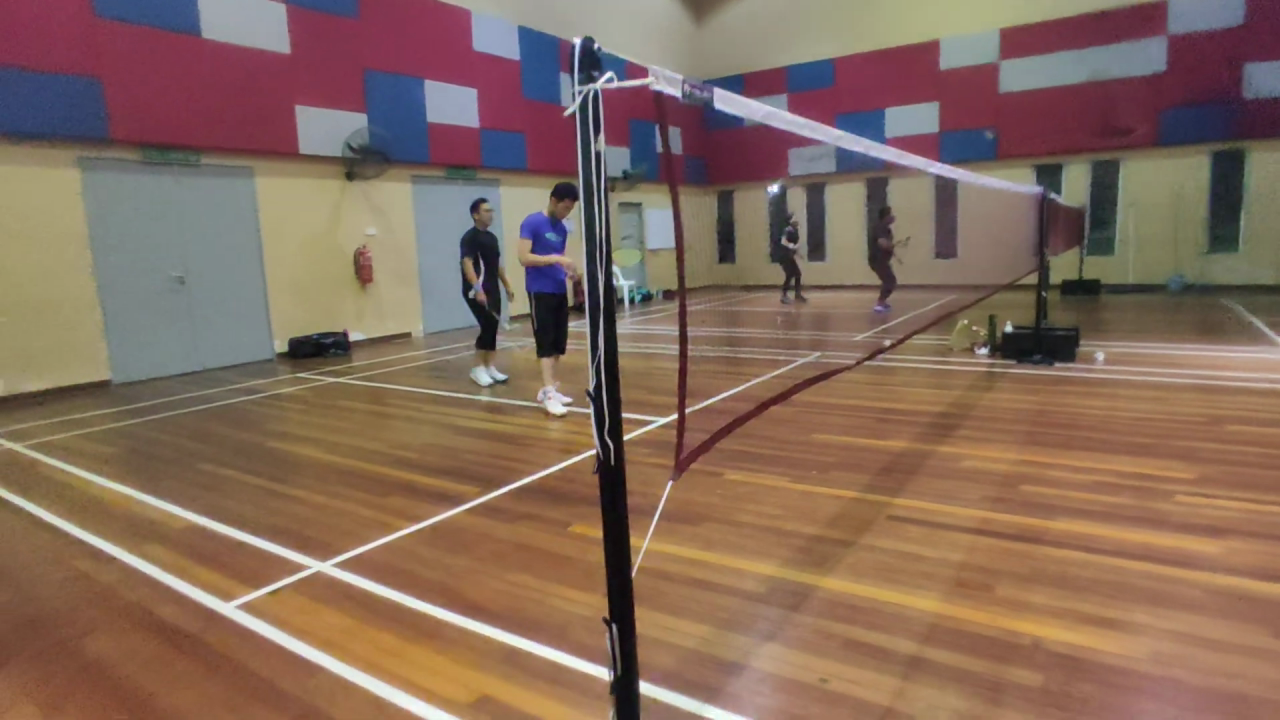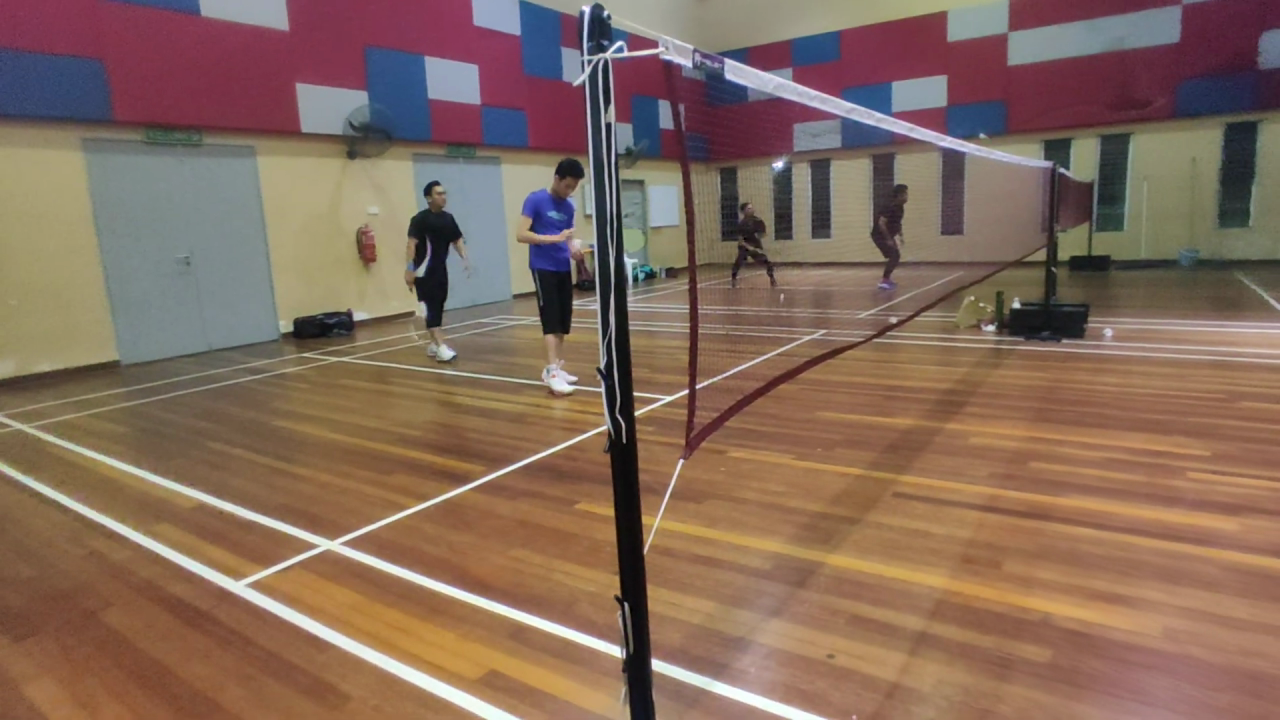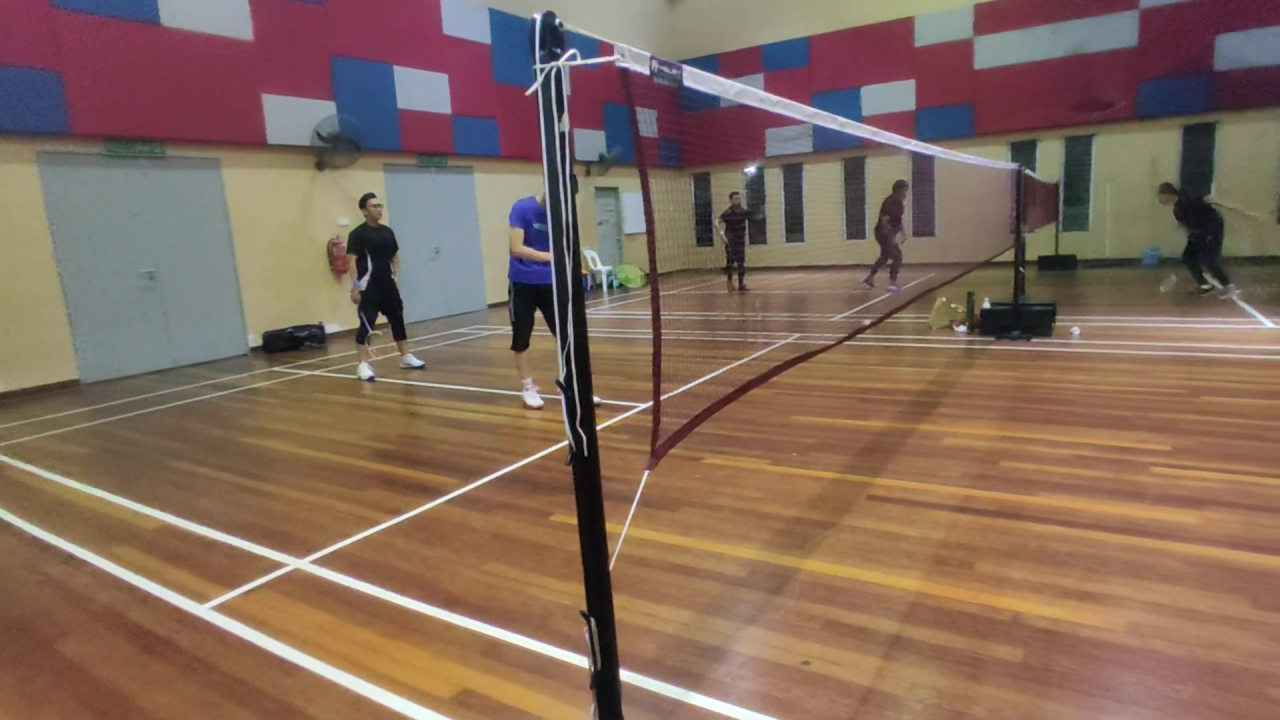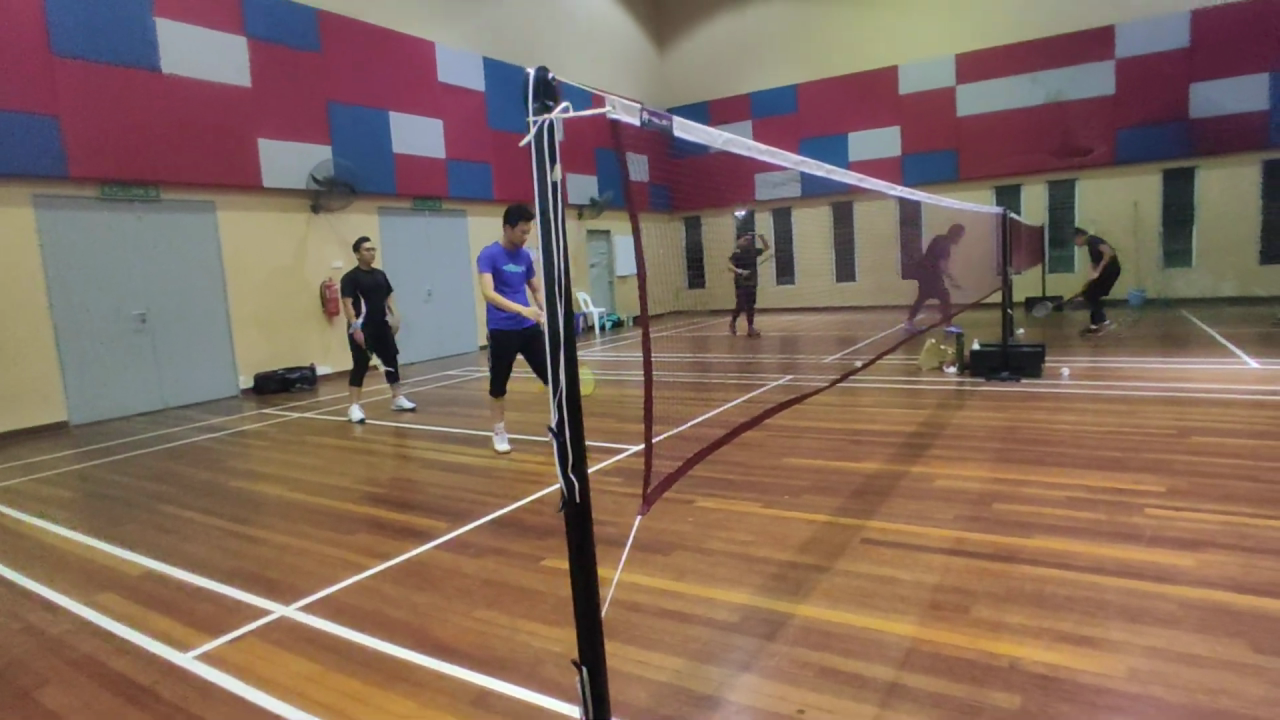
dt=1s
person 1, frame 1
left shoulder: (562, 228)
right shoulder: (532, 222)
right elbow: (524, 257)
left wrist: (568, 271)
right wrist: (557, 259)
left hip: (559, 291)
right hip: (540, 292)
left knee: (558, 343)
right knee: (545, 343)
left ankle: (550, 388)
right ankle: (548, 394)
person 1, frame 2
left shoulder: (568, 206)
right shoulder: (535, 200)
right elbow: (521, 235)
left wrist: (574, 248)
right wrist: (555, 238)
left hip: (563, 269)
right hip: (543, 269)
left knee: (563, 322)
right knee: (551, 321)
left ankle: (555, 367)
right ankle: (552, 373)
person 1, frame 3
right shoulder: (522, 208)
right elbow: (516, 248)
right wrist: (551, 256)
left hip: (549, 282)
right hip: (523, 283)
right knee: (521, 337)
right ankle: (528, 388)
person 1, frame 4
left shoulder: (525, 256)
right shoulder: (488, 255)
left elbow: (536, 289)
right elbow: (488, 293)
left wrist: (547, 315)
right wrist: (521, 309)
left hip: (530, 328)
right hip: (502, 331)
left knee: (551, 374)
right knee: (499, 385)
right ankle: (499, 433)
person 2, frame 1
left shoulder: (492, 237)
right shoulder: (470, 238)
right elbow: (467, 265)
left wrist: (507, 286)
right wrist: (478, 289)
left hip: (491, 291)
right hip: (476, 293)
left knee: (492, 329)
right knee: (487, 329)
left ankle: (488, 368)
right ankle: (478, 368)
person 2, frame 2
left shoulder: (449, 218)
right shoulder: (420, 219)
left elbow: (457, 240)
right elbow: (411, 245)
left wrist: (465, 259)
right wrist: (410, 270)
left hip: (440, 270)
right hip: (424, 272)
left knee: (438, 307)
right knee: (432, 308)
left ankle: (434, 345)
right ankle: (441, 346)
person 2, frame 3
left shoulder: (387, 232)
right shoulder: (358, 234)
left elbow: (394, 255)
right elbow: (351, 260)
left wrist: (395, 275)
right wrist: (355, 286)
left hip: (388, 285)
right hip: (368, 287)
left knee: (397, 320)
right knee: (366, 325)
left ankle: (406, 357)
right ankle: (363, 365)
person 2, frame 4
left shoulder: (380, 275)
right shoulder: (351, 277)
left elbow: (388, 297)
right elbow: (347, 304)
left wrist: (394, 316)
right wrist: (355, 327)
left hip: (382, 327)
right hip: (362, 329)
left knee: (391, 362)
right knee: (360, 366)
left ankle: (398, 399)
right ankle: (354, 407)
